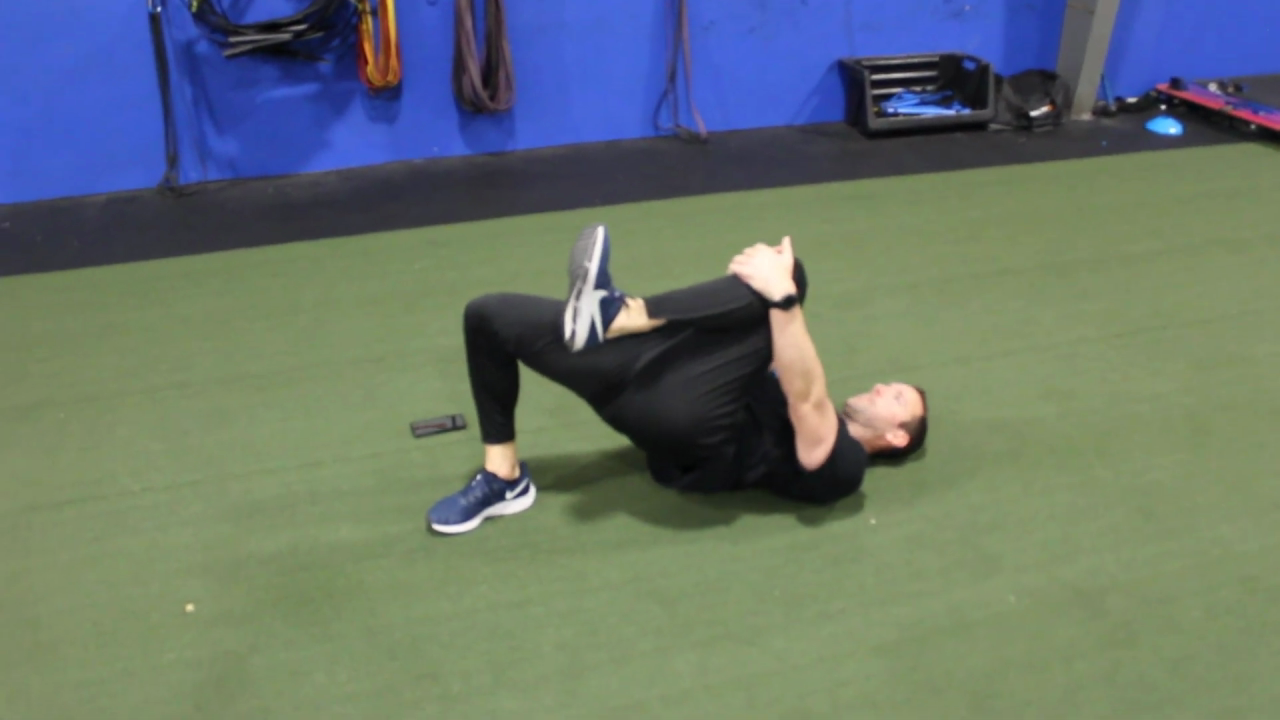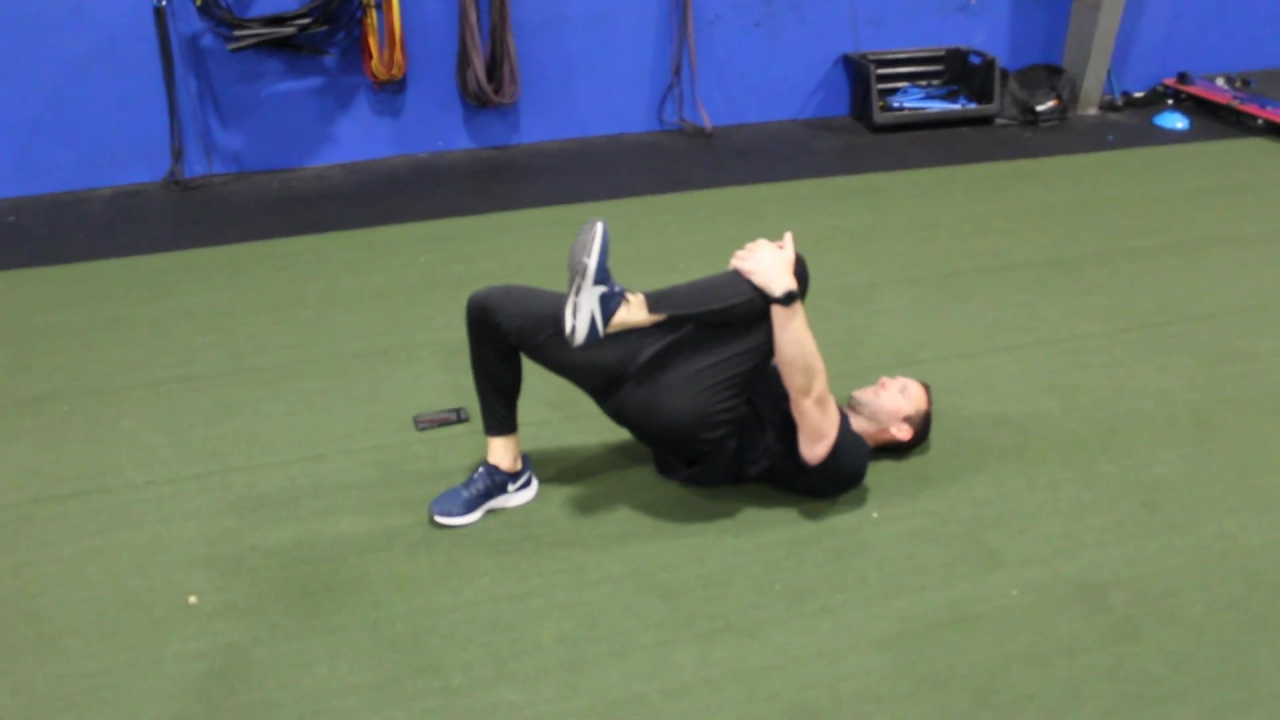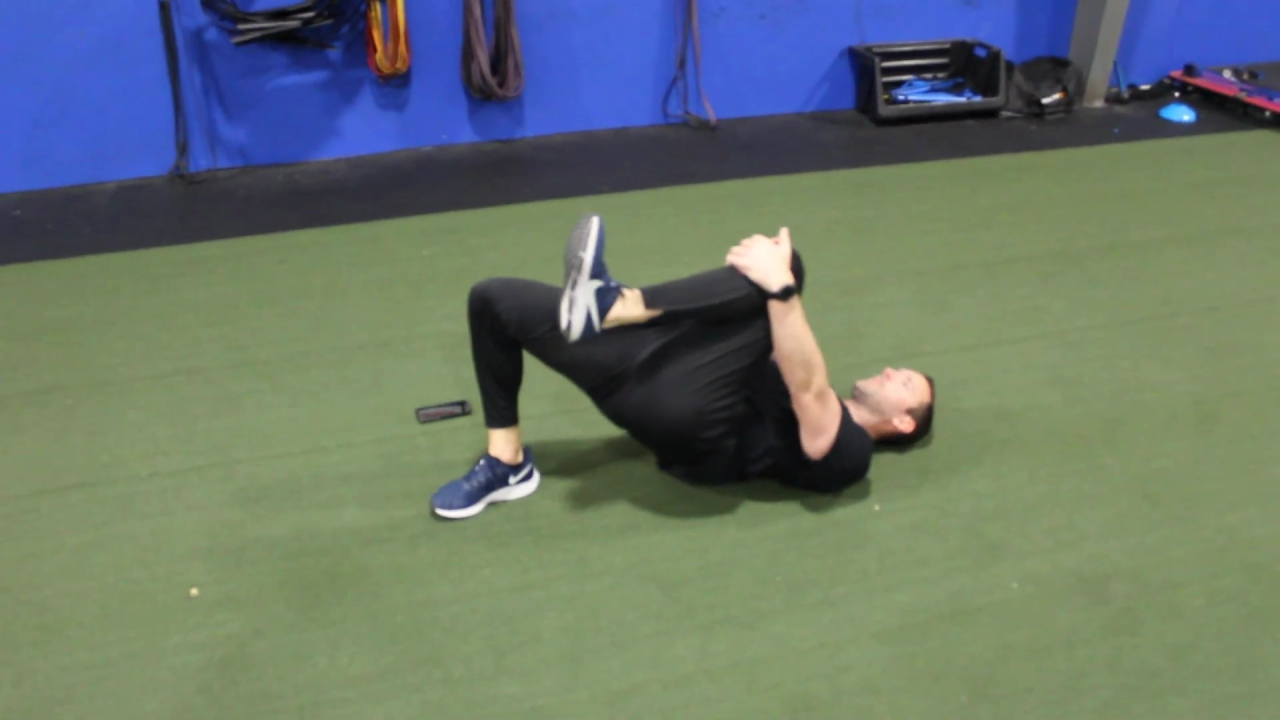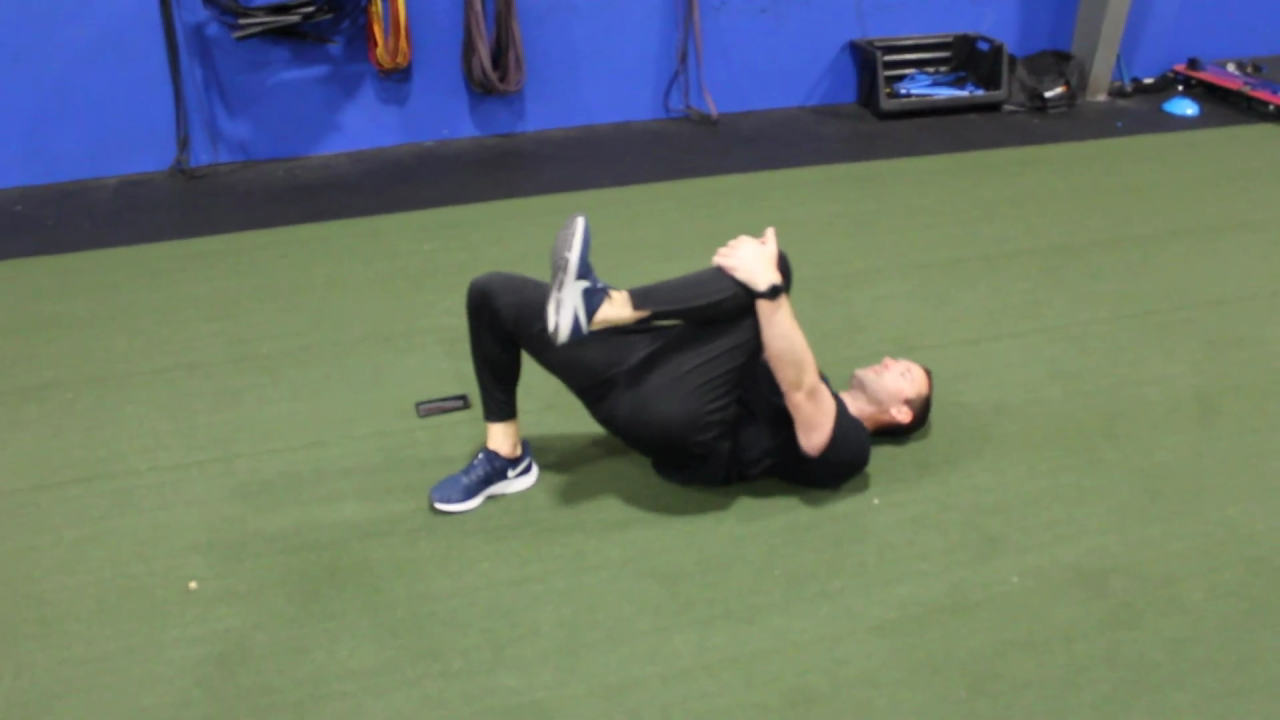
dt=0.1s
person 1, frame 1
left shoulder: (841, 462)
right shoulder: (809, 416)
left elbow: (808, 399)
left wrist: (782, 296)
right wrist: (753, 285)
left hip: (688, 411)
right hip: (648, 376)
left knee: (784, 286)
right knee: (488, 316)
left ankle: (614, 316)
right ankle: (502, 479)
person 1, frame 2
left shoulder: (844, 456)
right shoulder: (815, 412)
left elbow: (808, 394)
left wrist: (783, 292)
right wrist: (751, 278)
left hip: (688, 408)
right hip: (650, 377)
left knee: (786, 277)
right knee: (492, 307)
left ankle: (615, 310)
right ankle: (505, 471)
person 1, frame 3
left shoulder: (847, 450)
right shoulder: (817, 407)
left elbow: (808, 388)
left wrist: (780, 287)
right wrist: (752, 274)
left hip: (687, 406)
right hip: (646, 373)
left knee: (782, 275)
right knee: (493, 299)
left ankle: (613, 306)
right ankle: (506, 463)
person 1, frame 4
left shoulder: (846, 445)
right shoulder: (805, 381)
left elbow: (801, 388)
left wrist: (768, 287)
right wrist: (741, 273)
left hip: (679, 414)
right hip: (640, 379)
left knee: (770, 273)
right knee: (494, 292)
left ankle: (596, 311)
right ankle: (506, 458)
